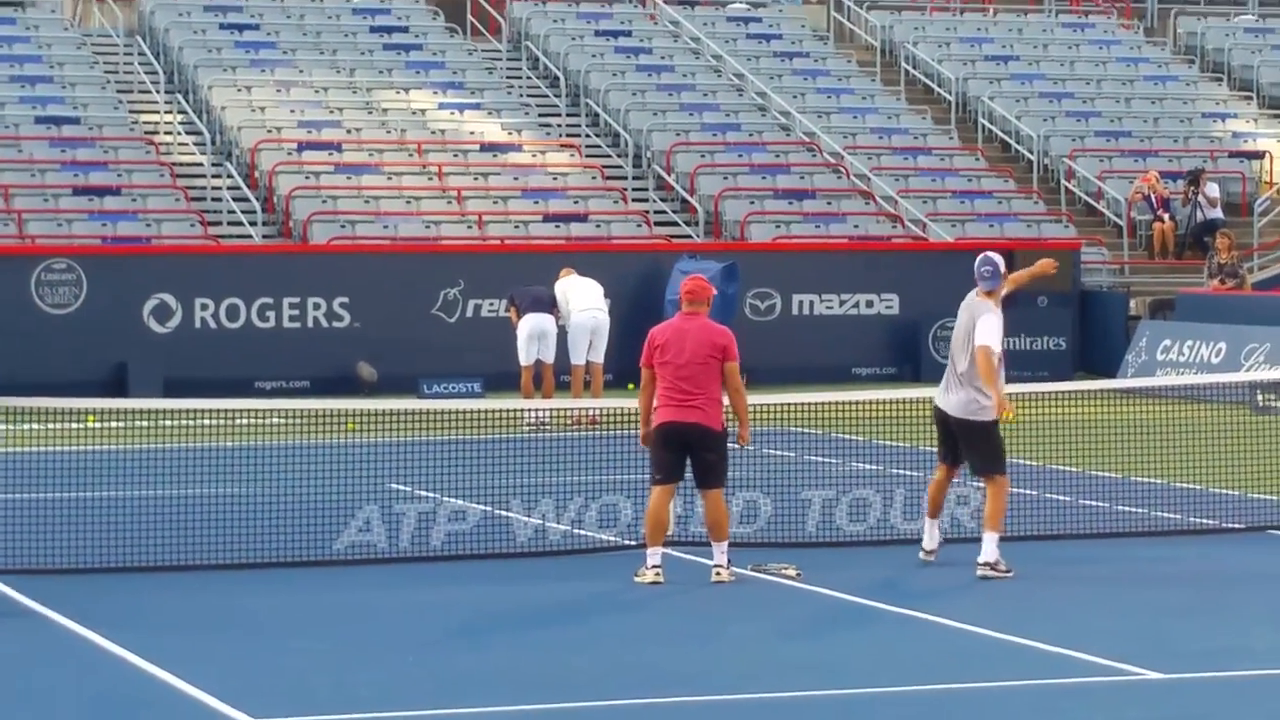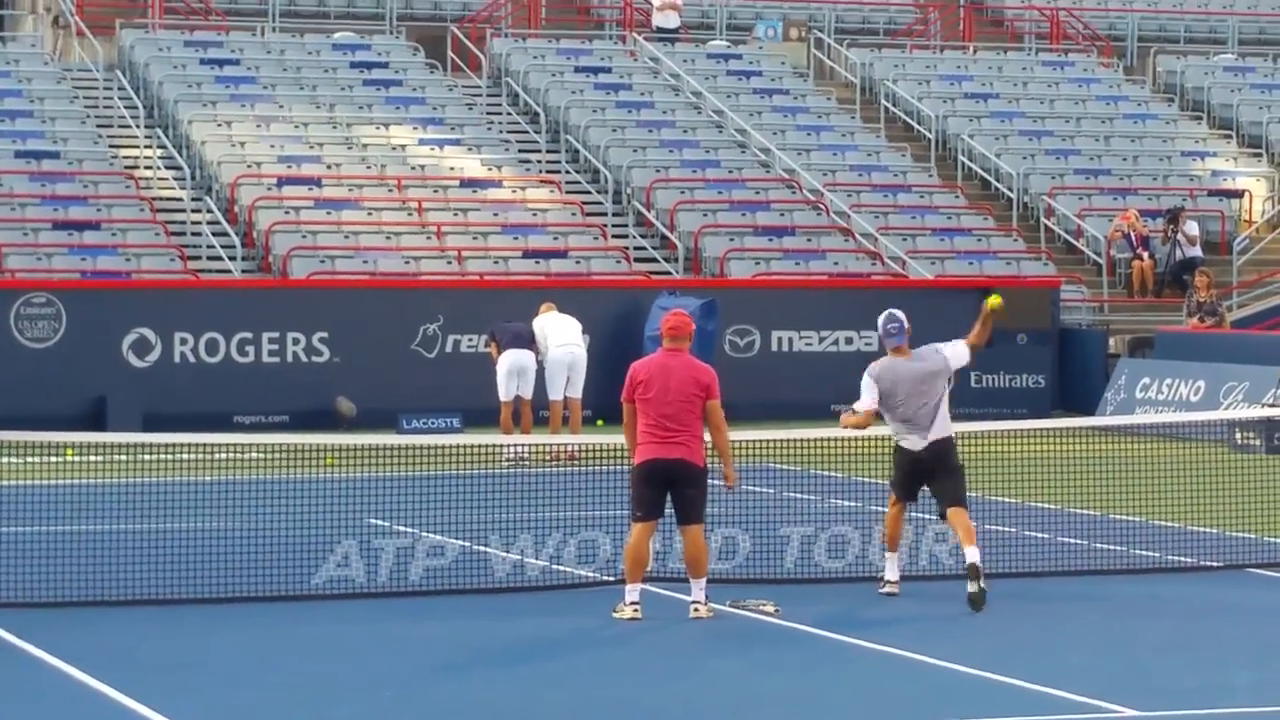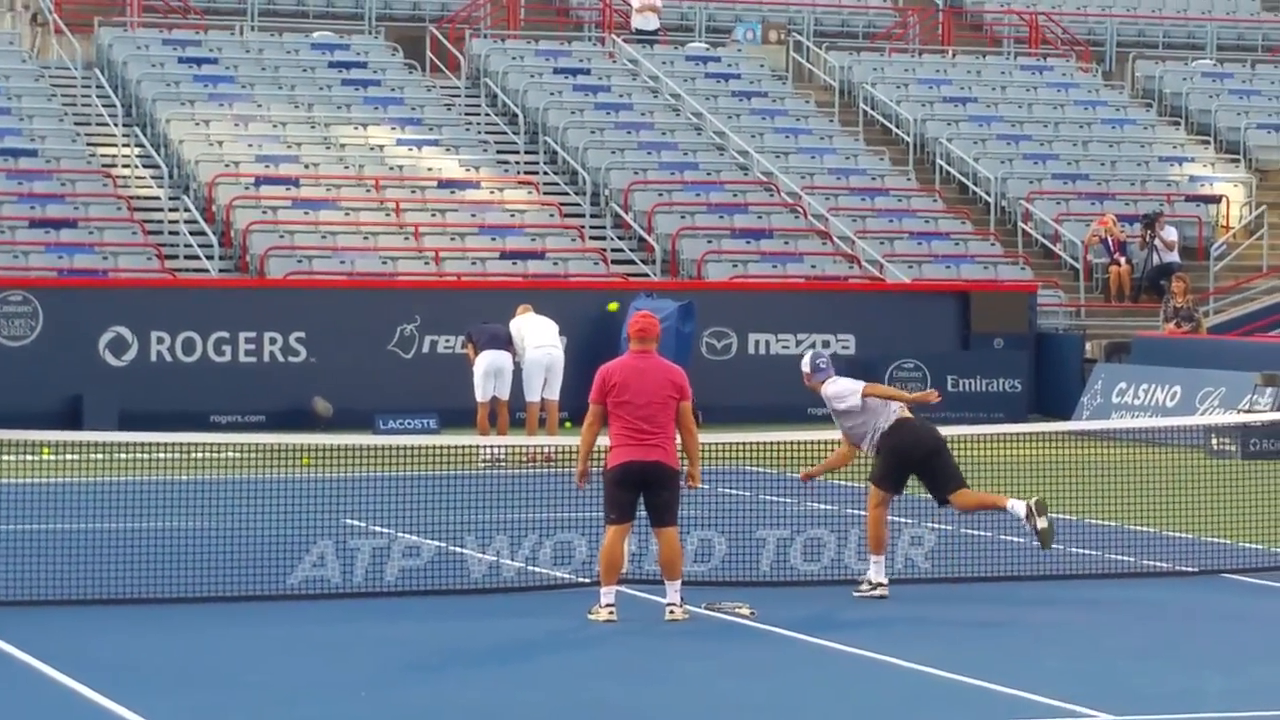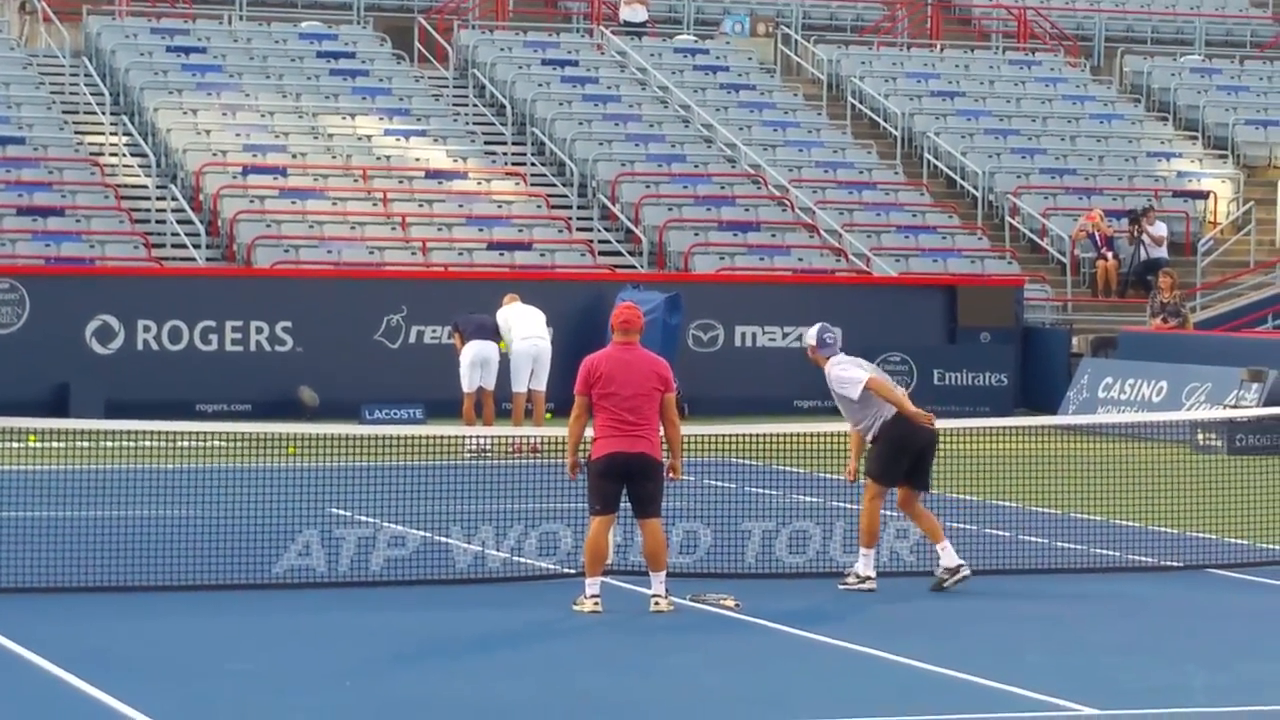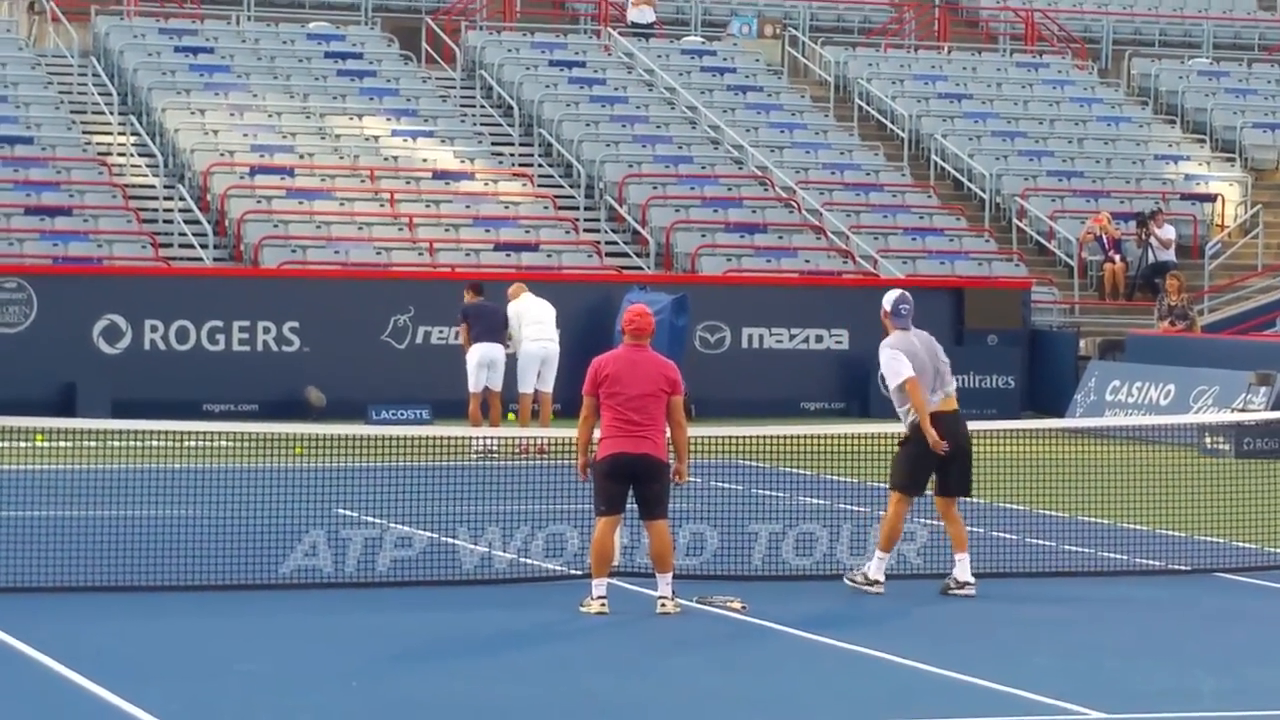
dt=0.4s
person 1, frame 1
left shoulder: (657, 333)
right shoulder: (722, 335)
left elbow: (646, 385)
right elbow: (734, 386)
left wrist: (645, 423)
right wrist: (743, 425)
left hip: (667, 424)
right hip: (708, 425)
left knee: (660, 492)
right knee: (713, 494)
left ankle: (652, 565)
right ankle: (721, 564)
person 1, frame 2
left shoulder: (638, 369)
right shoulder: (704, 372)
left elbow: (629, 422)
right elbow: (716, 424)
left wrist: (637, 453)
right wrist: (727, 464)
left hip: (648, 460)
right hip: (689, 462)
left knee: (640, 529)
right knee: (693, 530)
left ankle: (631, 601)
right ankle: (699, 600)
person 1, frame 3
left shoulder: (608, 372)
right shoulder: (675, 374)
left elbow: (592, 422)
right elbow: (687, 426)
left wrist: (582, 461)
right wrist: (694, 464)
left hip: (622, 463)
right hip: (663, 464)
left knee: (615, 531)
right knee: (667, 532)
left ankle: (607, 603)
right ankle: (674, 602)
person 1, frame 4
left shoulder: (592, 363)
right shoulder: (659, 365)
left elbow: (579, 414)
right elbow: (671, 417)
left wrist: (572, 453)
right wrist: (676, 456)
left hip: (606, 454)
right hip: (647, 455)
left knee: (599, 522)
right knee: (651, 523)
left ankle: (591, 594)
right ankle: (659, 594)
person 1, frame 5
left shoulder: (601, 364)
right shoulder: (668, 369)
left elbow: (588, 415)
right elbow: (678, 421)
left wrist: (583, 453)
right wrist: (682, 460)
left hip: (611, 454)
right hip: (652, 457)
left knee: (605, 523)
right knee: (657, 524)
left ankle: (598, 596)
right ankle: (665, 595)
person 2, frame 1
left shoulder: (974, 298)
right shoulder: (989, 315)
left elbow: (1004, 285)
right elbow: (984, 356)
left wrist: (1033, 270)
right wrist: (998, 395)
left hip: (946, 407)
right hip: (975, 413)
left knee: (945, 470)
right knee: (997, 484)
left ankle: (929, 543)
right ankle: (988, 558)
person 2, frame 2
left shoulder: (874, 372)
right shoulder: (935, 355)
left elbow: (864, 421)
right elbow: (974, 342)
left wrist: (846, 419)
right wrist: (985, 317)
left hip: (909, 452)
right hip: (942, 449)
left knee: (897, 506)
right knee: (957, 513)
left ankle: (891, 576)
right ankle: (972, 563)
person 2, frame 3
left shoulder: (832, 388)
right shoulder: (842, 390)
left elbow: (875, 389)
right elbow: (849, 449)
left wrist: (910, 398)
right wrist: (817, 471)
left hip: (899, 437)
right hip: (925, 436)
left knee: (876, 504)
right knee: (962, 498)
left ankle: (877, 579)
right ankle: (1025, 509)
person 2, frame 4
left shoulder: (836, 369)
right shoulder: (849, 363)
left elbow: (877, 384)
right elbow: (859, 418)
left wrist: (911, 413)
right wrist: (854, 459)
left hip: (897, 428)
right hip: (920, 428)
left knee: (872, 497)
right knee: (909, 503)
left ankle: (864, 572)
right ankle: (952, 562)
person 2, frame 5
left shoulder: (890, 345)
right shoulder: (928, 339)
left elbow: (912, 387)
left wrist: (927, 430)
left hip: (929, 429)
right hip: (954, 426)
left knee: (899, 502)
right knee: (948, 505)
left ankle: (875, 574)
right ankle: (963, 576)
